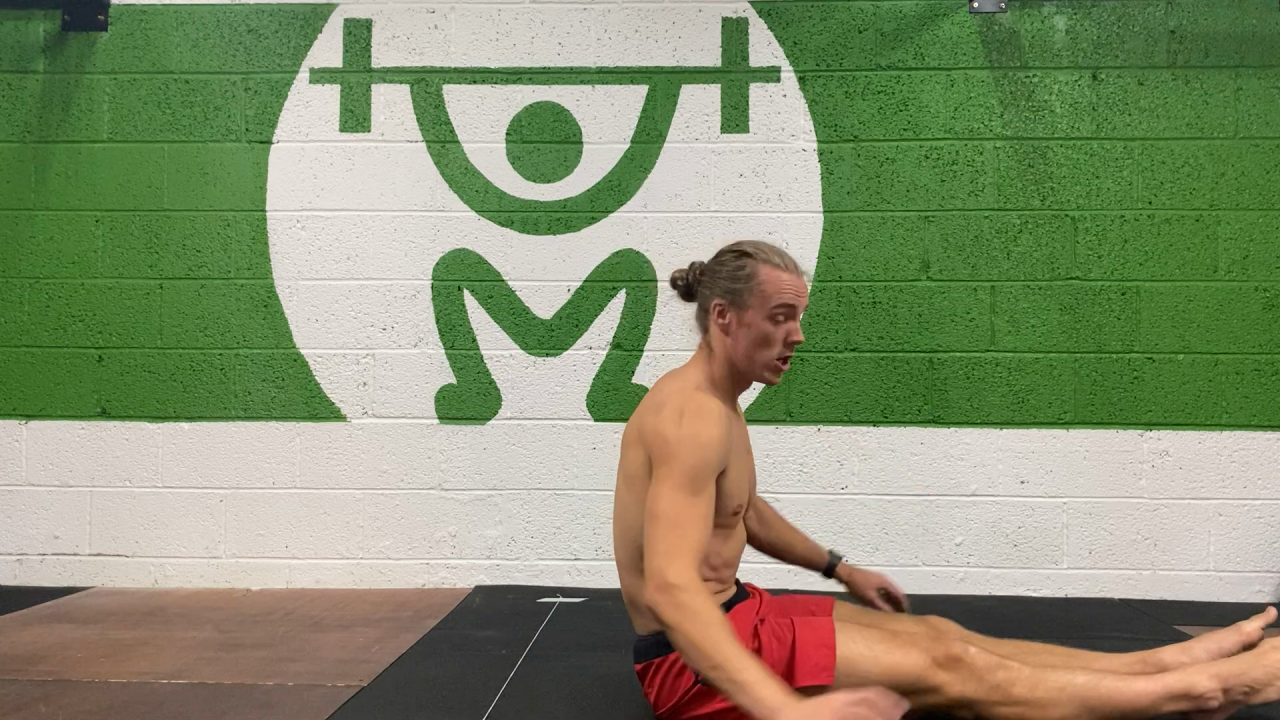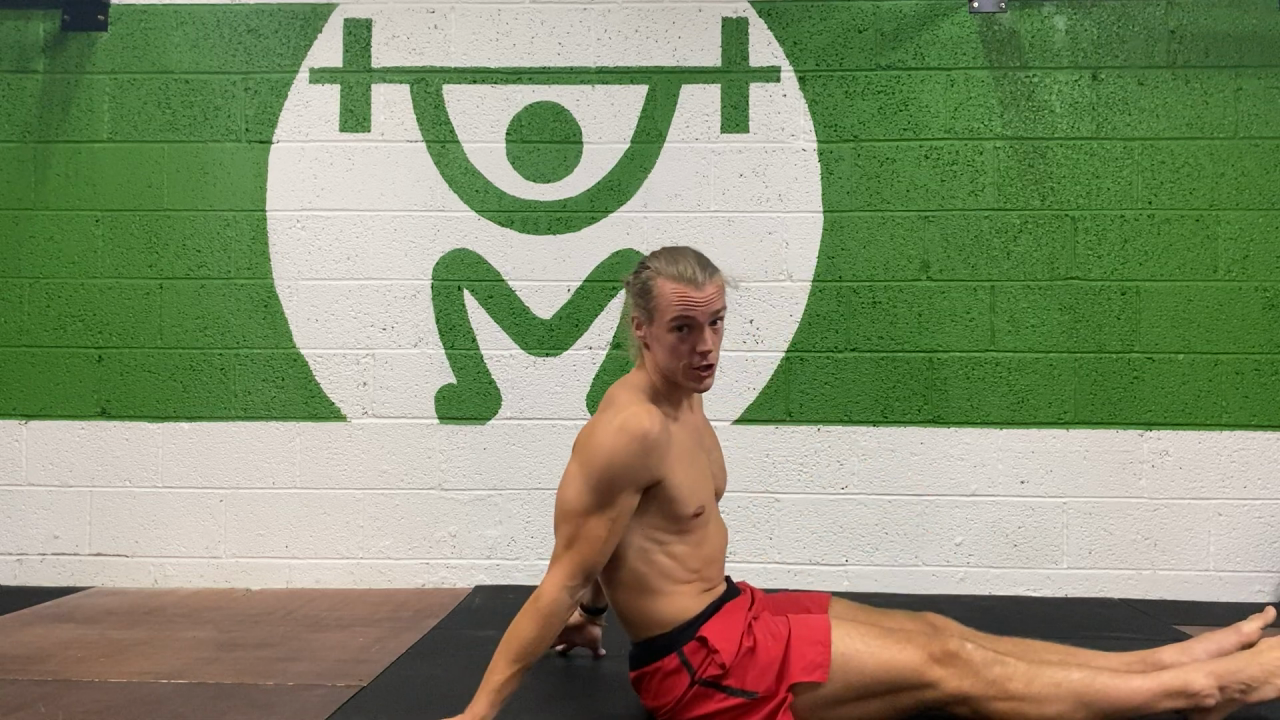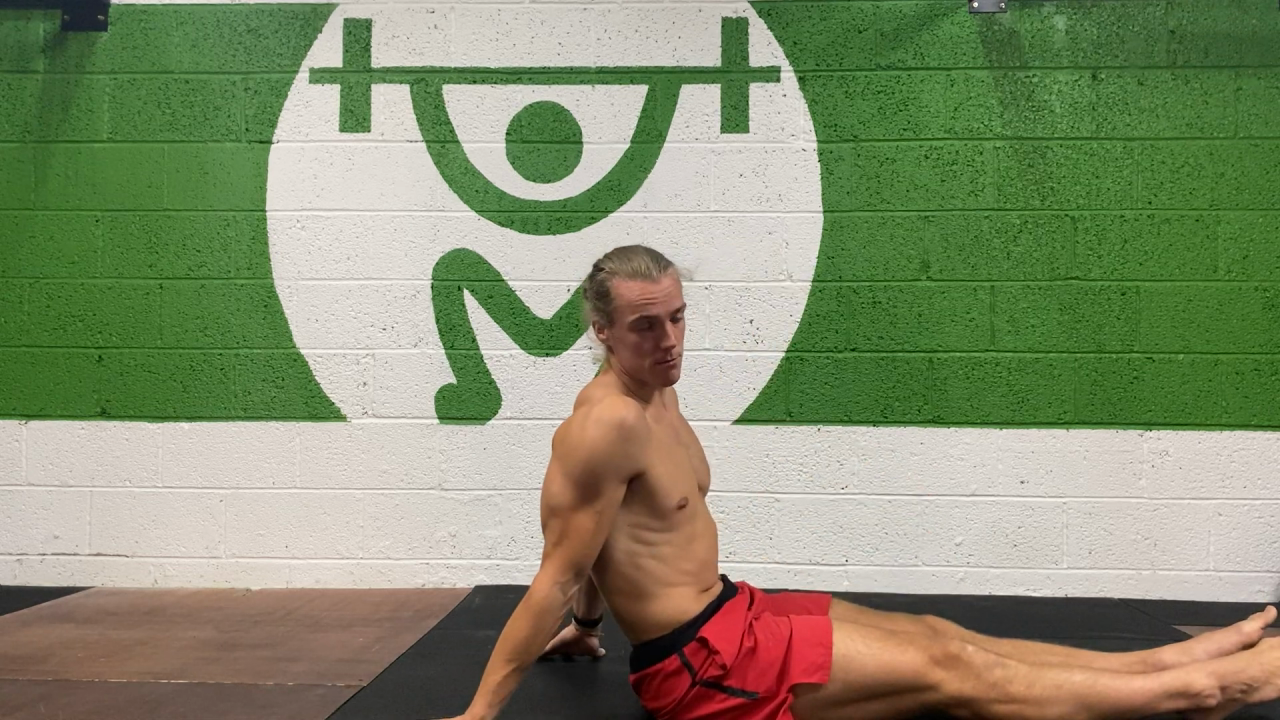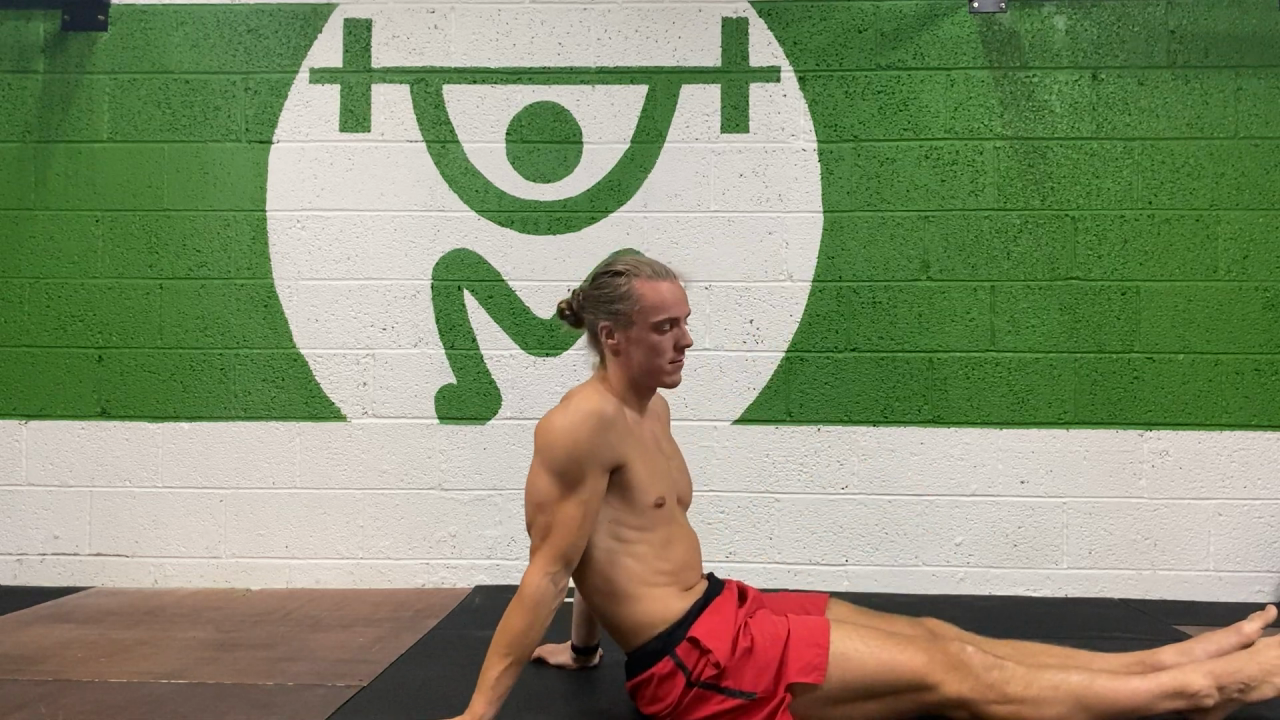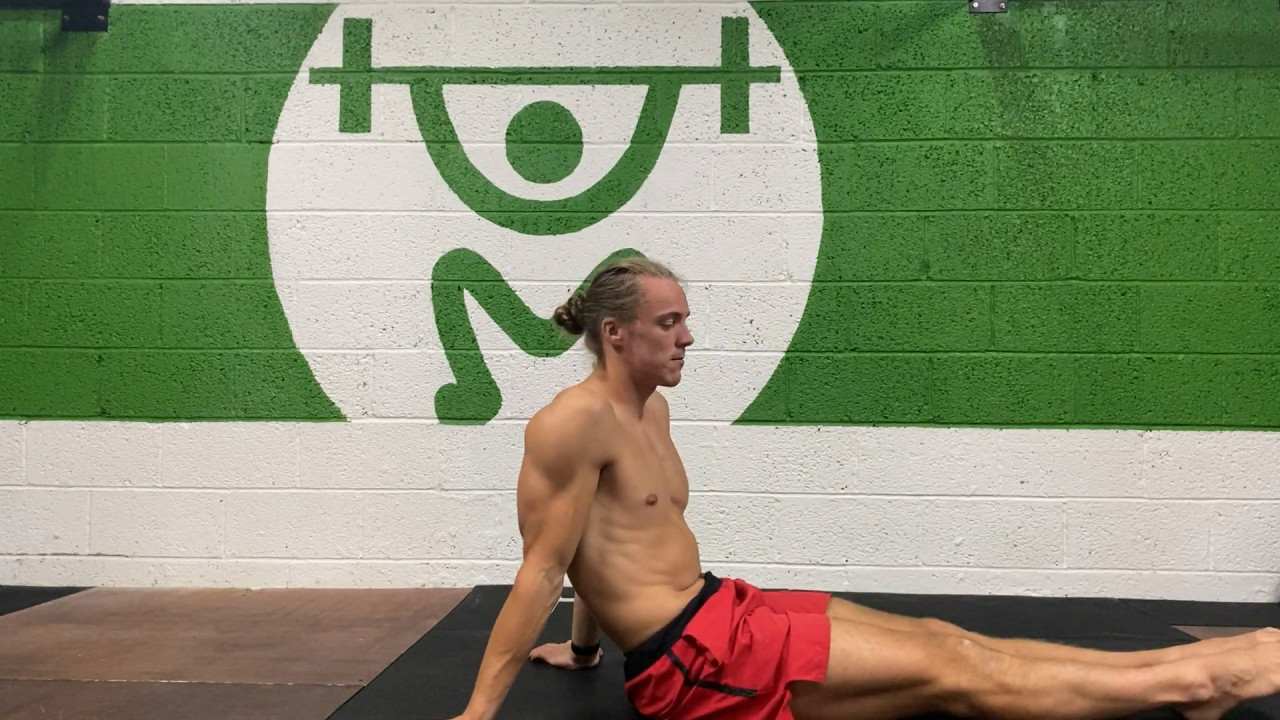
dt=0.7s
person 1, frame 1
left shoulder: (708, 402)
right shoulder: (691, 419)
right elbow: (668, 587)
left wrist: (837, 566)
left hip: (733, 614)
right hip: (692, 658)
left knee: (937, 636)
left ankle: (1171, 662)
person 1, frame 2
left shoulder: (680, 398)
right shoulder: (630, 429)
right elbow: (563, 580)
left wrist: (591, 611)
left hip: (729, 616)
left knee: (935, 633)
person 1, frame 3
left shoulder: (655, 393)
right shoulder: (605, 425)
right elbow: (556, 578)
left wrist: (587, 625)
left hip: (730, 615)
left knee: (936, 636)
person 1, frame 4
left shoulder: (646, 405)
right shoulder: (583, 422)
right elbow: (547, 573)
left wrist: (584, 647)
left hip: (722, 614)
left knee: (935, 637)
person 1, frame 5
left shoulder: (648, 408)
right shoulder: (574, 421)
right elbow: (541, 571)
left wrist: (583, 646)
left hip: (724, 611)
left knee: (938, 637)
